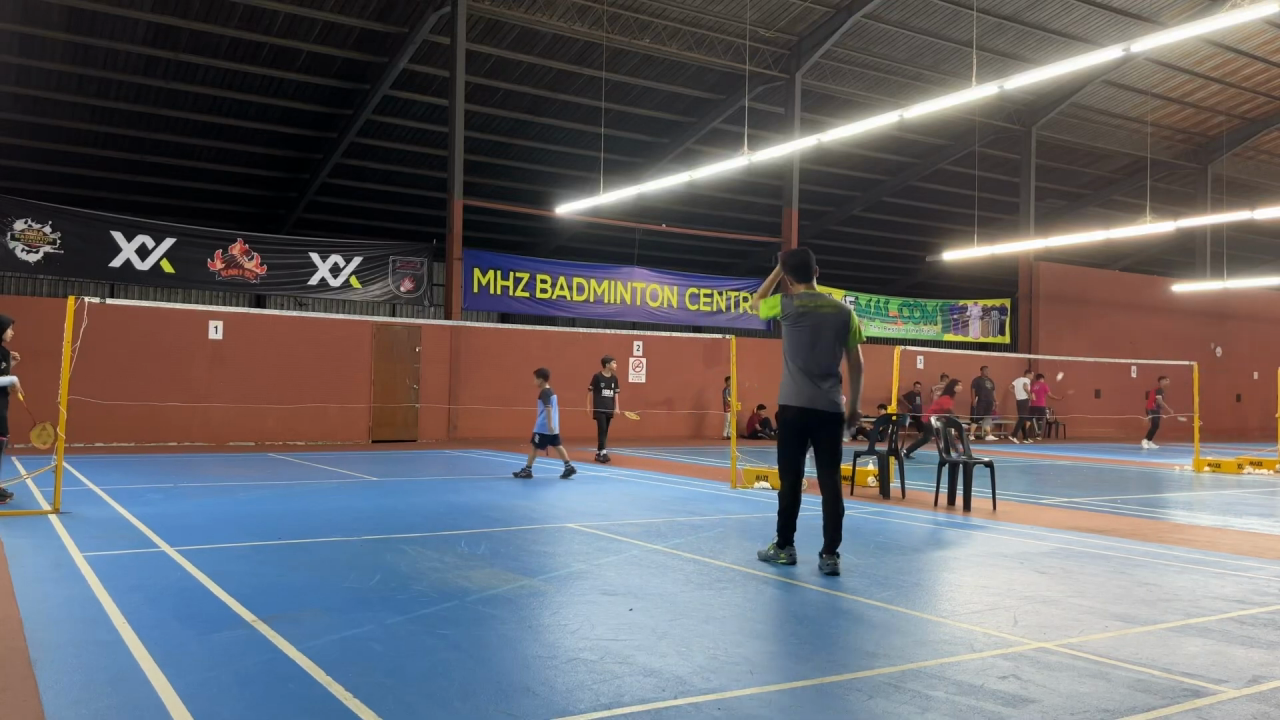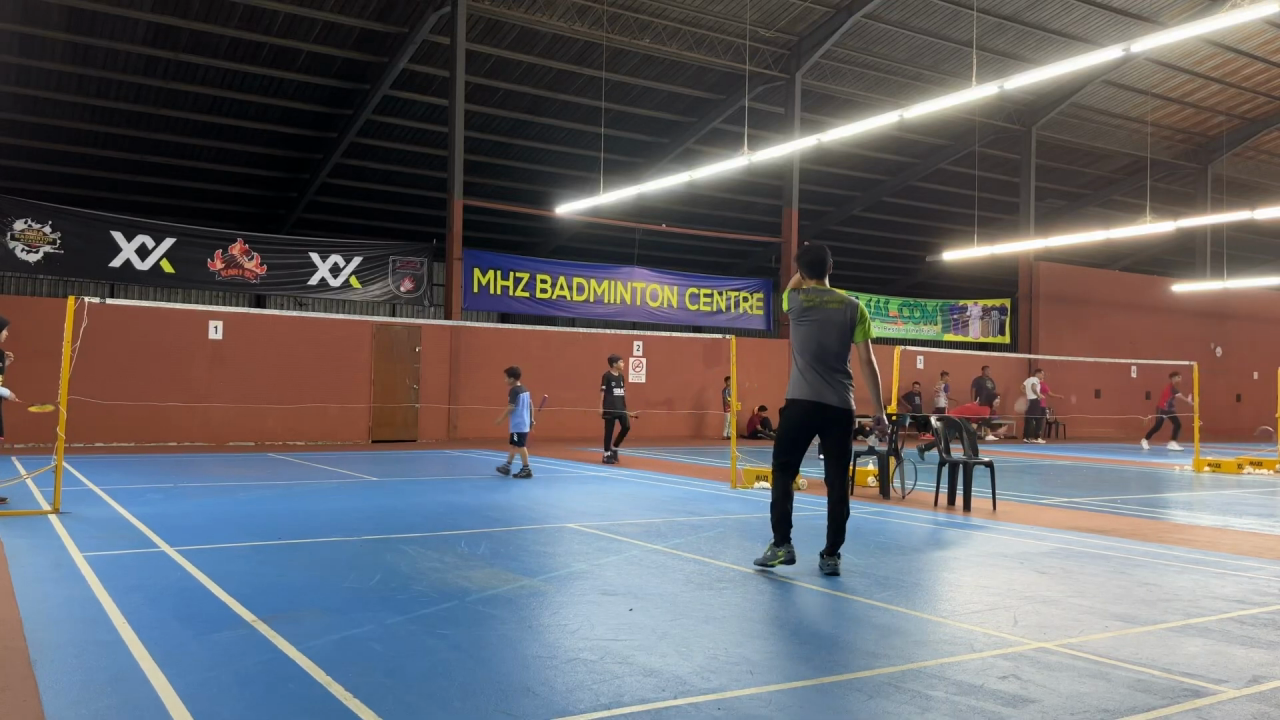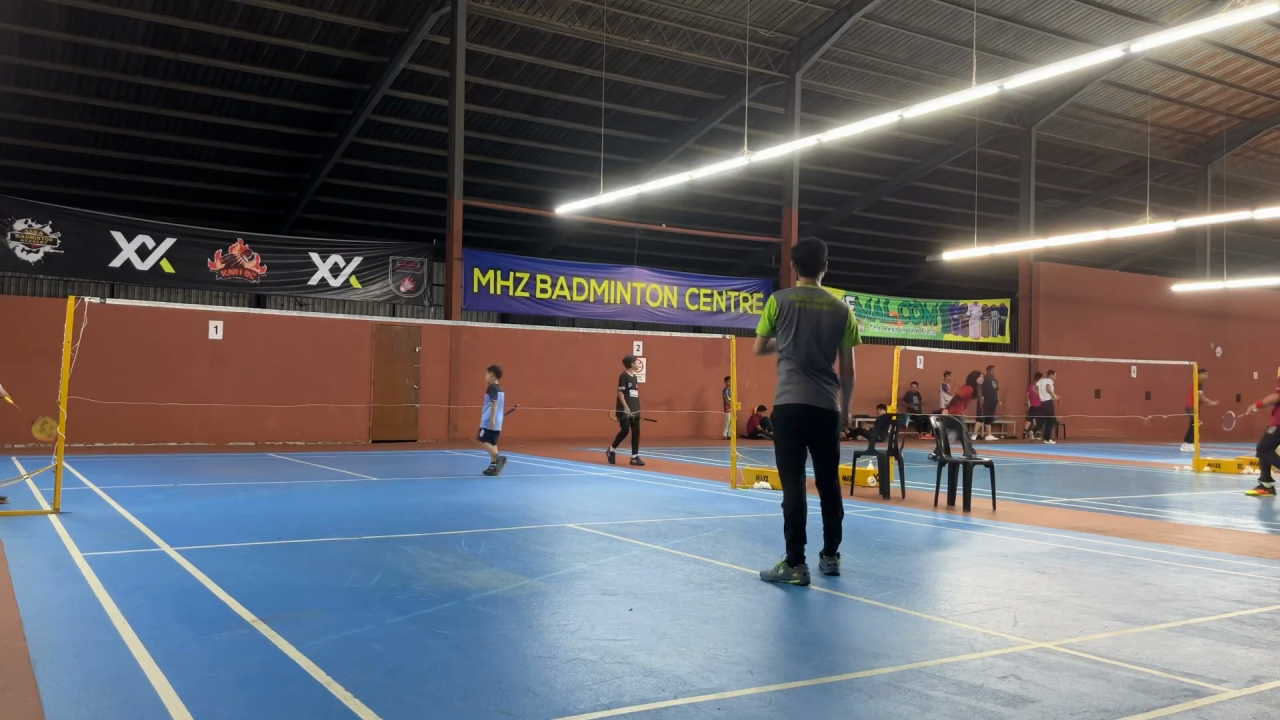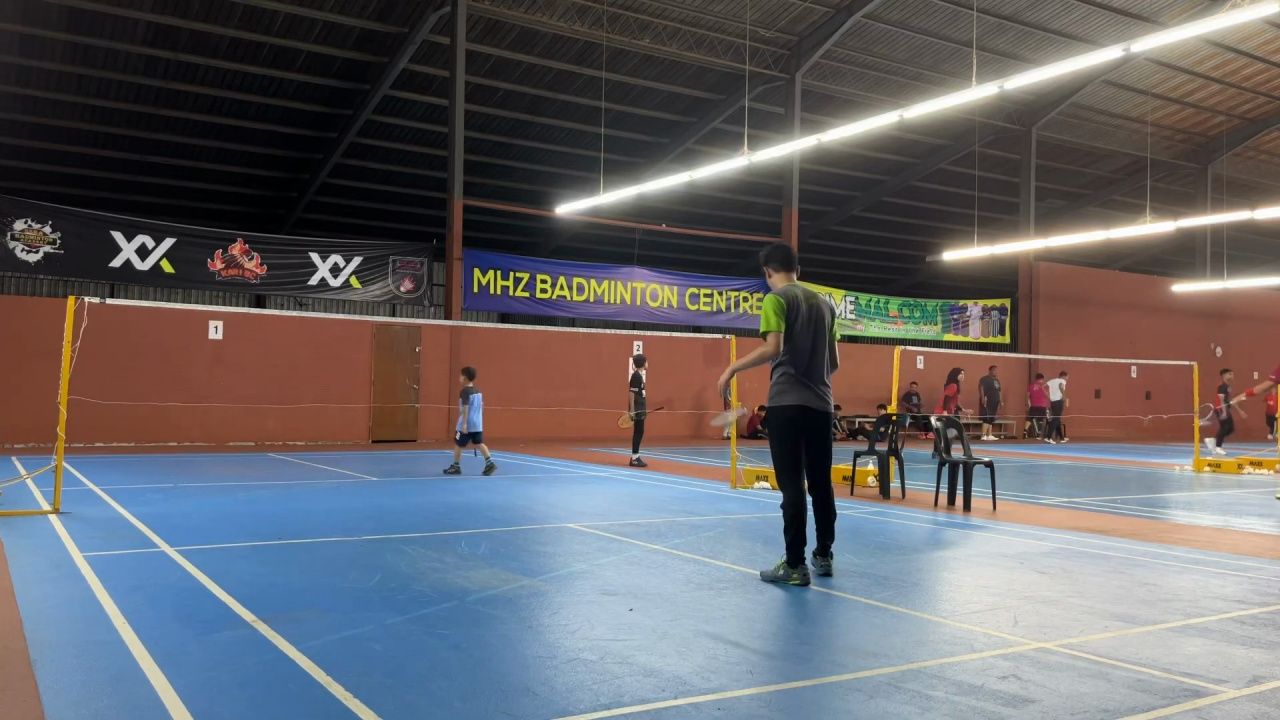
dt=0.4s
person 1, frame 1
left shoulder: (786, 304)
right shoulder: (842, 311)
left elbow: (756, 302)
right elbow: (856, 365)
left wrist: (778, 269)
right wrist: (854, 404)
left hip: (795, 406)
right hip: (831, 408)
left knee: (790, 479)
right knee: (830, 481)
left ankle: (784, 546)
right ankle: (830, 554)
person 1, frame 2
left shoulder: (796, 300)
right shoulder: (853, 307)
right elbow: (867, 362)
left wrist: (803, 262)
right wrist: (878, 411)
left hip: (802, 402)
right hip: (840, 406)
left knee: (783, 472)
right knee: (838, 482)
left ankle: (781, 544)
right ankle: (831, 555)
person 1, frame 3
left shoulder: (780, 301)
right shoulder: (841, 309)
left elbow: (759, 348)
right elbow: (847, 368)
right wrist: (845, 409)
left hip: (791, 404)
right hip: (827, 408)
left knee: (794, 484)
right knee: (829, 483)
left ankle: (795, 564)
right ankle: (830, 555)
person 1, frame 4
left shoulder: (777, 299)
right shoulder: (824, 303)
left elbow: (773, 347)
left wrist: (732, 368)
left hip: (788, 404)
right hip: (822, 406)
left knee: (792, 486)
right knee: (821, 483)
left ankle: (795, 565)
right ankle: (823, 555)
